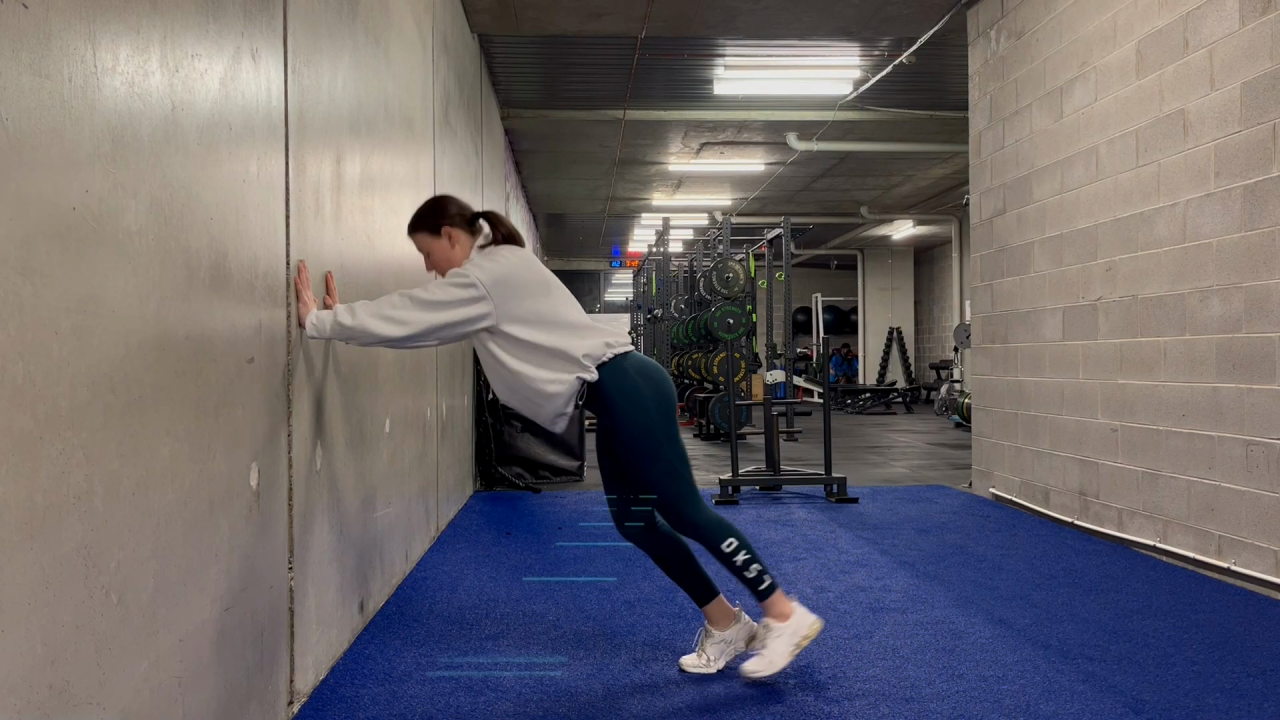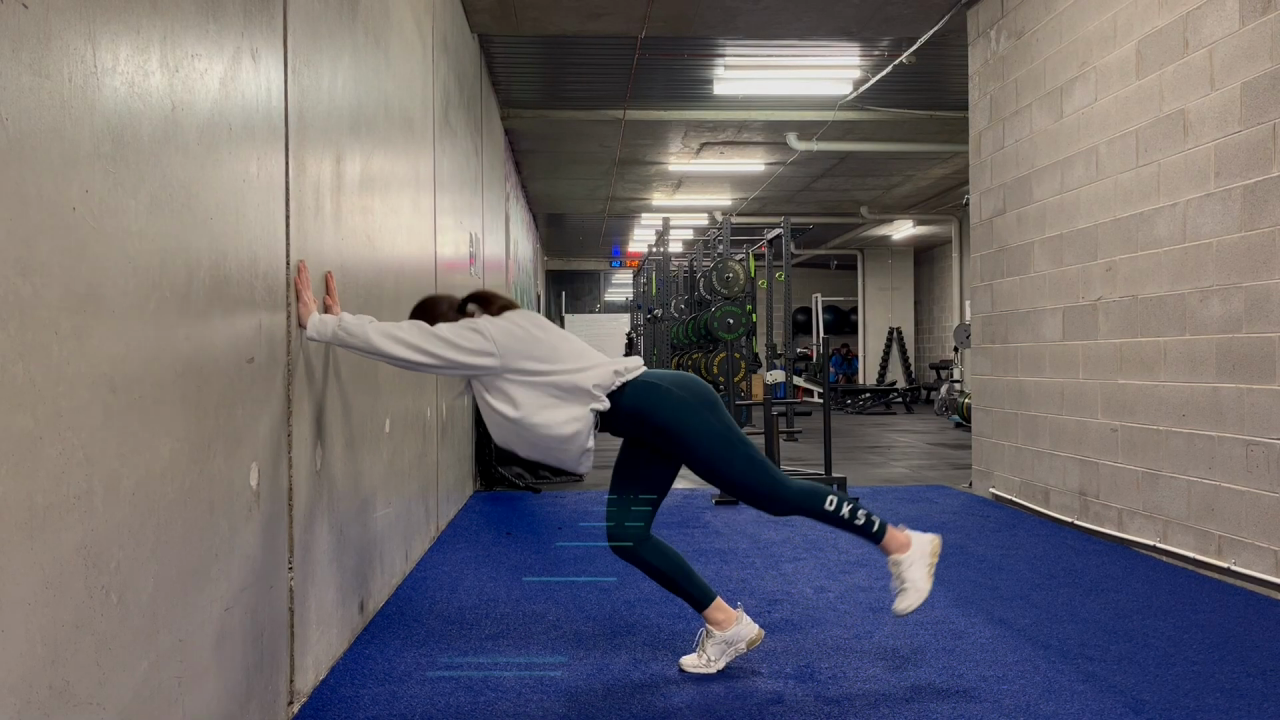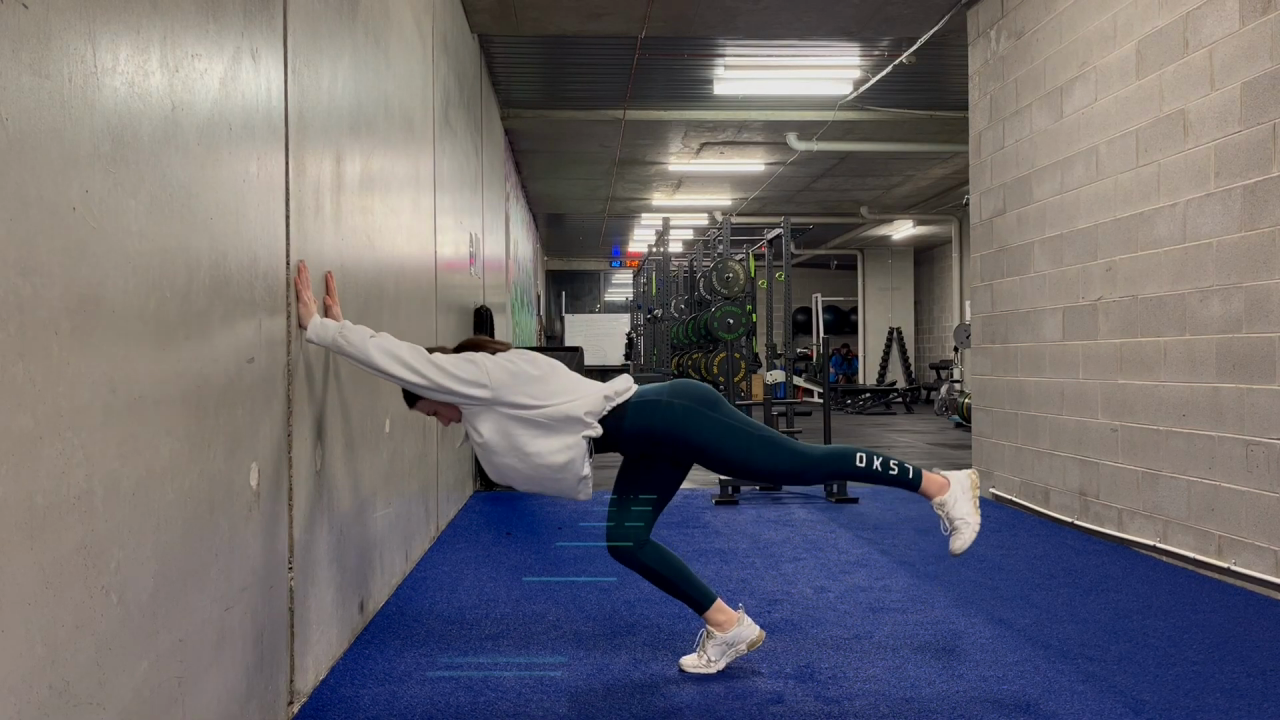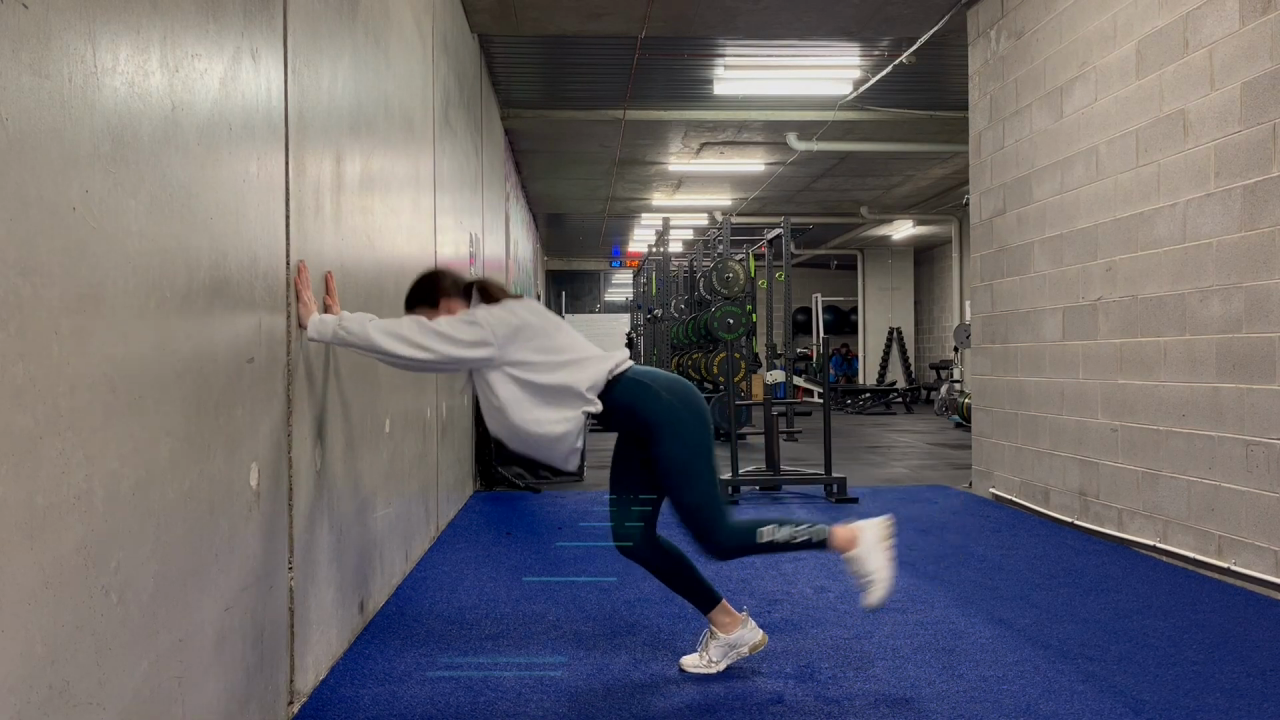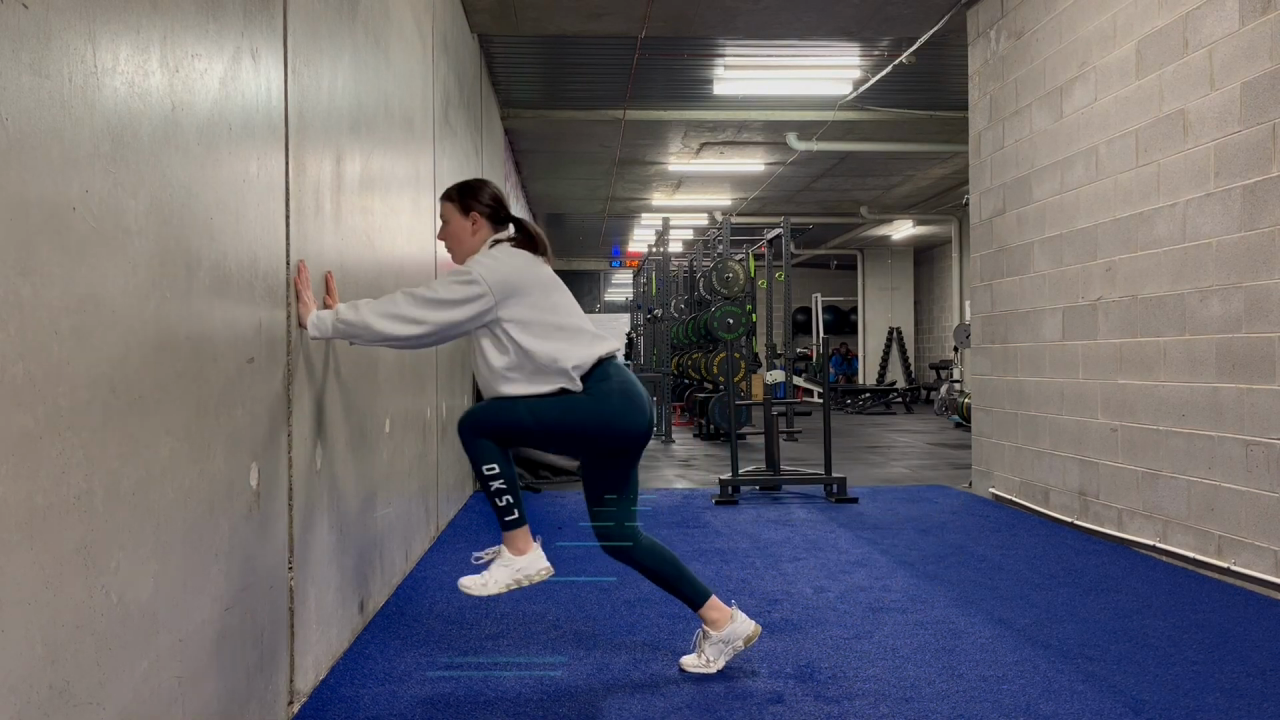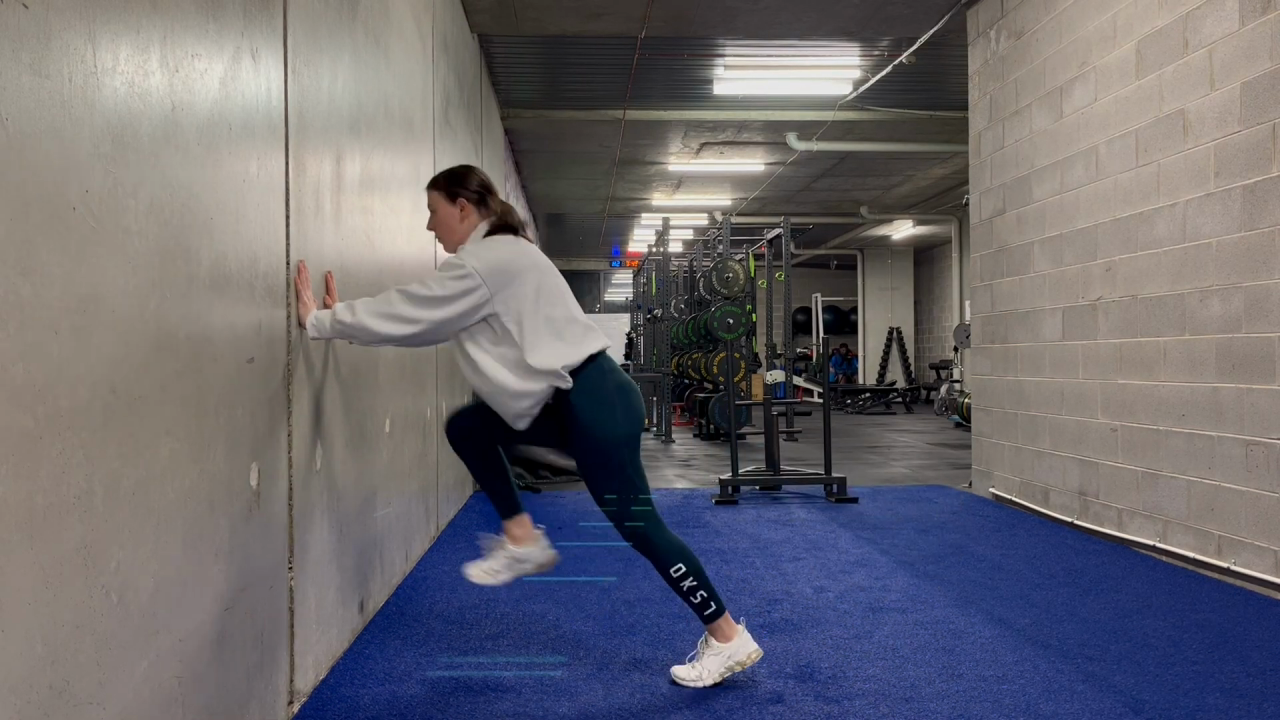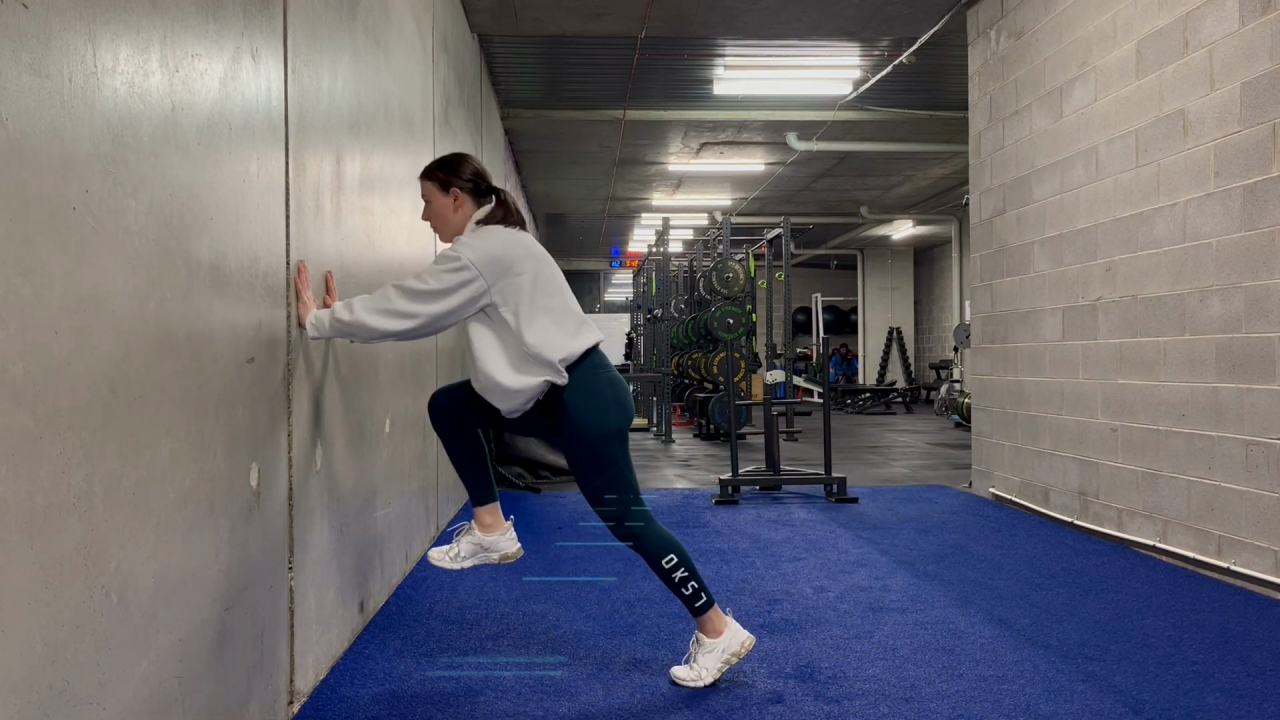
dt=0.4s
person 1, frame 1
left shoulder: (488, 275)
right shoulder: (490, 275)
left elbow: (405, 317)
right elbow: (410, 317)
left wrist: (318, 320)
right wrist: (342, 313)
left hip: (627, 388)
right hip: (616, 395)
left knee: (682, 511)
right knee: (636, 522)
left ankle: (783, 614)
right ankle: (728, 623)
person 1, frame 2
left shoulder: (490, 336)
right shoulder: (494, 342)
left elbow: (407, 342)
right elbow: (409, 344)
left wrist: (319, 323)
right wrist: (338, 322)
left hip: (663, 406)
right hip: (649, 422)
left knee: (773, 494)
right knee: (626, 535)
left ankle: (903, 544)
right ankle: (727, 625)
person 1, frame 3
left shoulder: (481, 375)
right shoulder: (487, 382)
left elbow: (405, 359)
right elbow: (406, 362)
left wrist: (319, 326)
right wrist: (338, 328)
left hip: (666, 420)
right hip: (656, 434)
left knee: (803, 465)
right knee: (625, 541)
left ankle: (943, 486)
right ankle: (727, 626)
person 1, frame 4
left shoulder: (491, 324)
right shoulder: (497, 323)
left elbow: (414, 340)
right elbow: (419, 344)
left wrist: (320, 323)
right wrist: (336, 320)
left hip: (663, 413)
right hip: (643, 420)
left knee: (718, 535)
right knee: (631, 536)
left ankle: (851, 539)
right ankle: (731, 626)
person 1, frame 5
left shoulder: (493, 272)
right shoulder: (503, 267)
left elbow: (412, 316)
right elbow: (425, 321)
left wrist: (322, 322)
right wrist: (347, 319)
left hip: (608, 403)
right hip: (613, 405)
left knee: (477, 425)
right knee: (617, 536)
left ankle: (521, 551)
right ankle: (724, 621)
person 1, frame 6
left shoulder: (485, 262)
right shoulder: (498, 255)
left elbow: (410, 314)
right elbow: (420, 314)
left wrist: (321, 321)
right wrist: (346, 316)
left hip: (595, 401)
right hip: (570, 399)
left knee: (638, 525)
right knee: (467, 428)
left ankle: (729, 638)
right ankle: (521, 538)
person 1, frame 7
left shoulder: (483, 251)
right shoulder: (495, 245)
left elbow: (407, 308)
right elbow: (416, 306)
left wrist: (321, 321)
right wrist: (344, 314)
left hip: (585, 395)
right hip: (559, 392)
left knee: (626, 520)
right knee: (449, 407)
left ankle: (719, 632)
right ankle: (491, 530)
